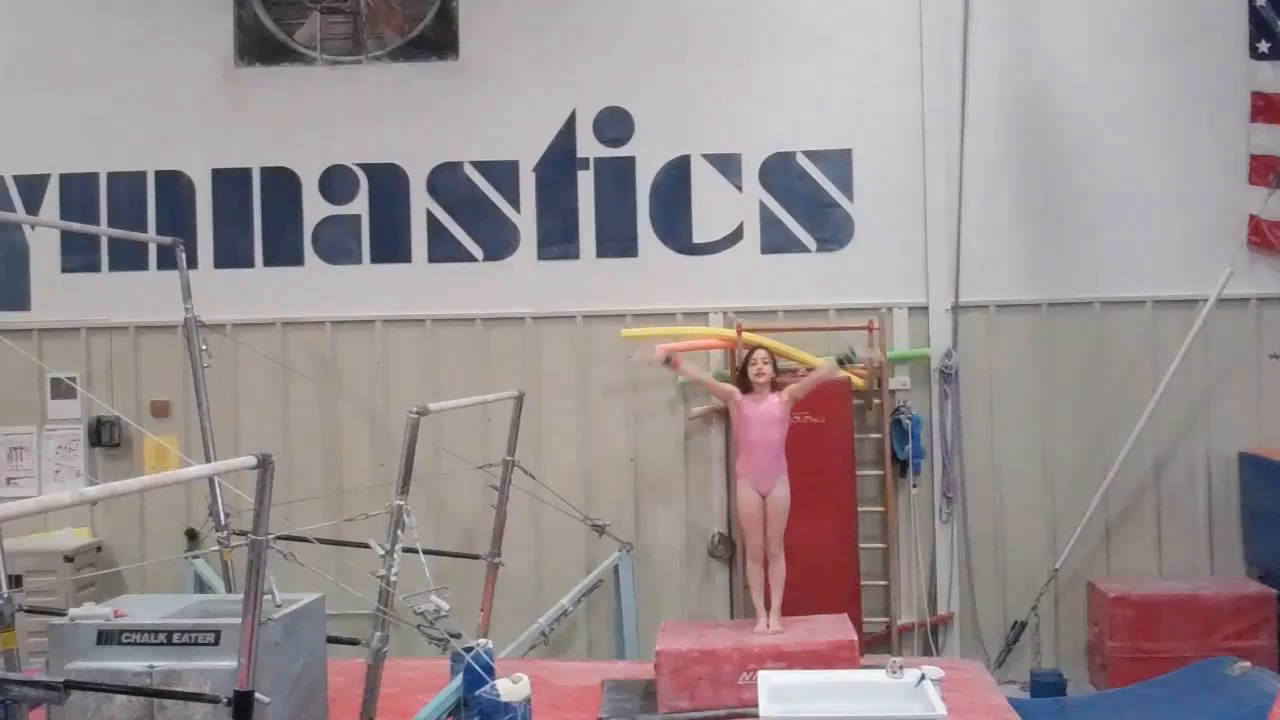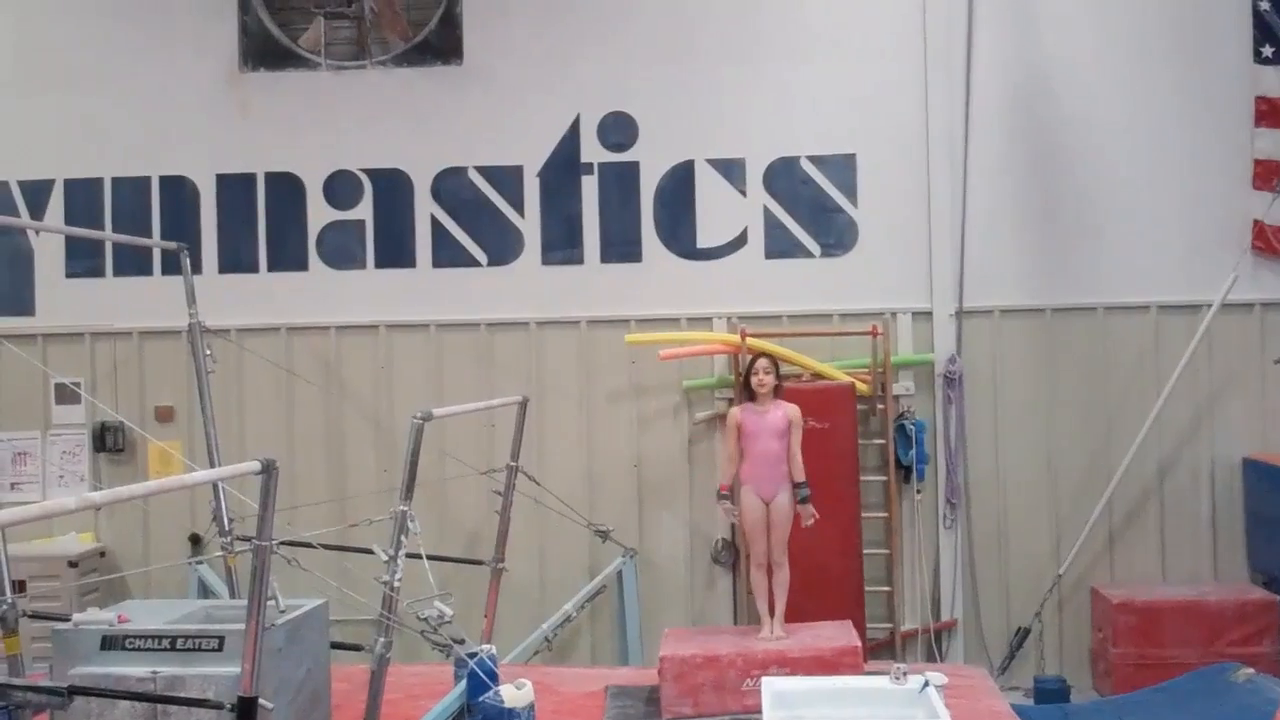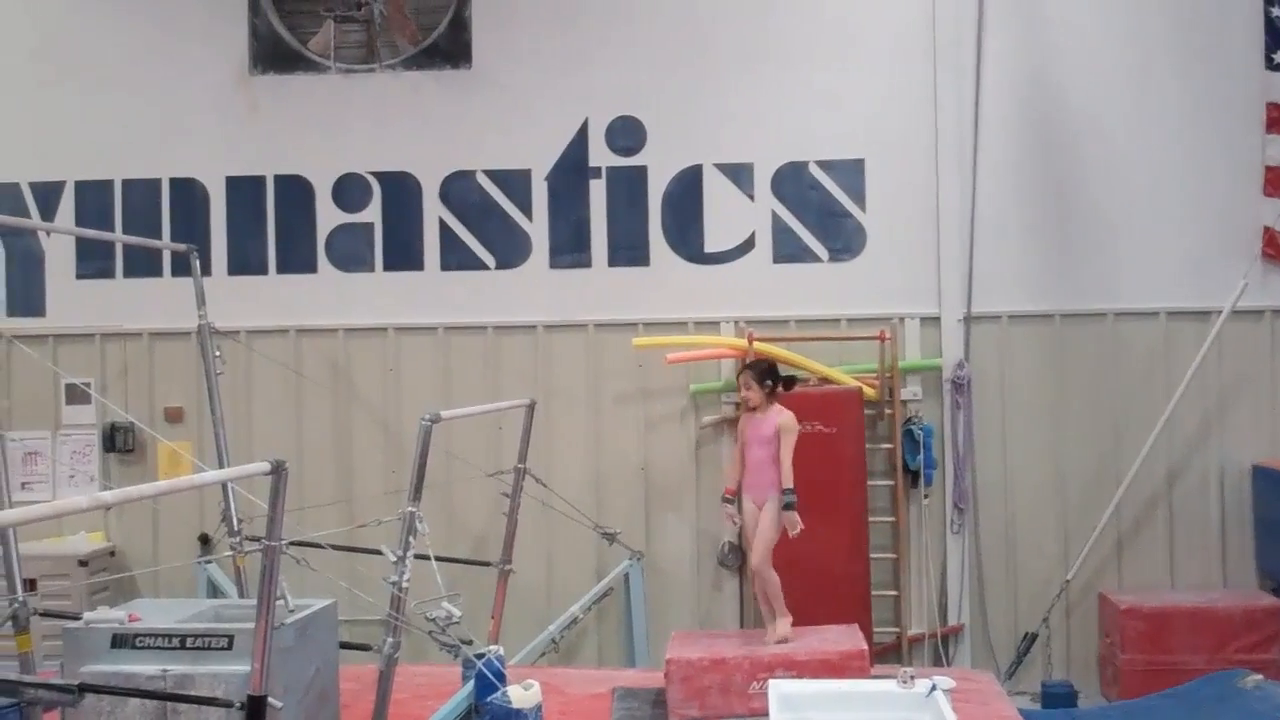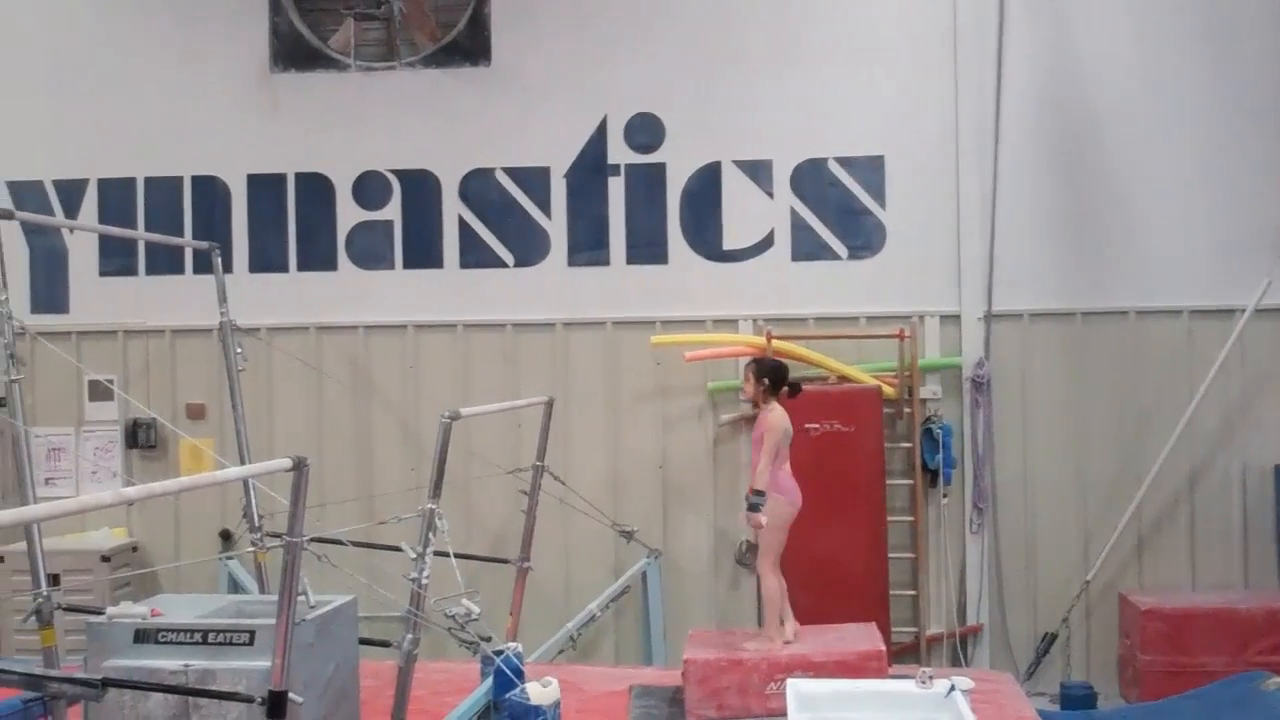
dt=0.4s
person 1, frame 1
left shoulder: (784, 399)
right shoulder: (736, 398)
left elbow: (816, 376)
right elbow: (703, 377)
left wrist: (846, 359)
right wrist: (671, 360)
left hip: (777, 480)
right hip: (747, 481)
left knee: (775, 550)
right knee: (753, 551)
left ankle: (775, 614)
right ankle: (760, 615)
person 1, frame 2
left shoulder: (790, 412)
right shoulder: (737, 414)
left elbow: (795, 456)
right elbow: (732, 458)
left wrist: (803, 496)
right wrist: (724, 494)
left hip: (780, 489)
right hip: (750, 489)
left knee: (778, 557)
right knee: (757, 558)
left ankle: (778, 620)
right ankle: (765, 622)
person 1, frame 3
left shoulder: (784, 418)
right shoulder: (745, 420)
left elbow: (785, 464)
left wrist: (789, 506)
right wrist: (729, 498)
left hip: (774, 496)
right hip: (750, 496)
left knee: (758, 562)
right knee: (759, 564)
left ankle: (783, 616)
right ankle: (771, 622)
person 1, frame 4
left shoulder: (774, 417)
right shoulder: (765, 415)
left elbow: (766, 464)
left wrist: (753, 504)
right wrist: (756, 503)
left hip: (780, 496)
right hip: (773, 496)
left knee: (766, 566)
right knee: (770, 566)
left ankle: (770, 635)
right ankle: (787, 624)
